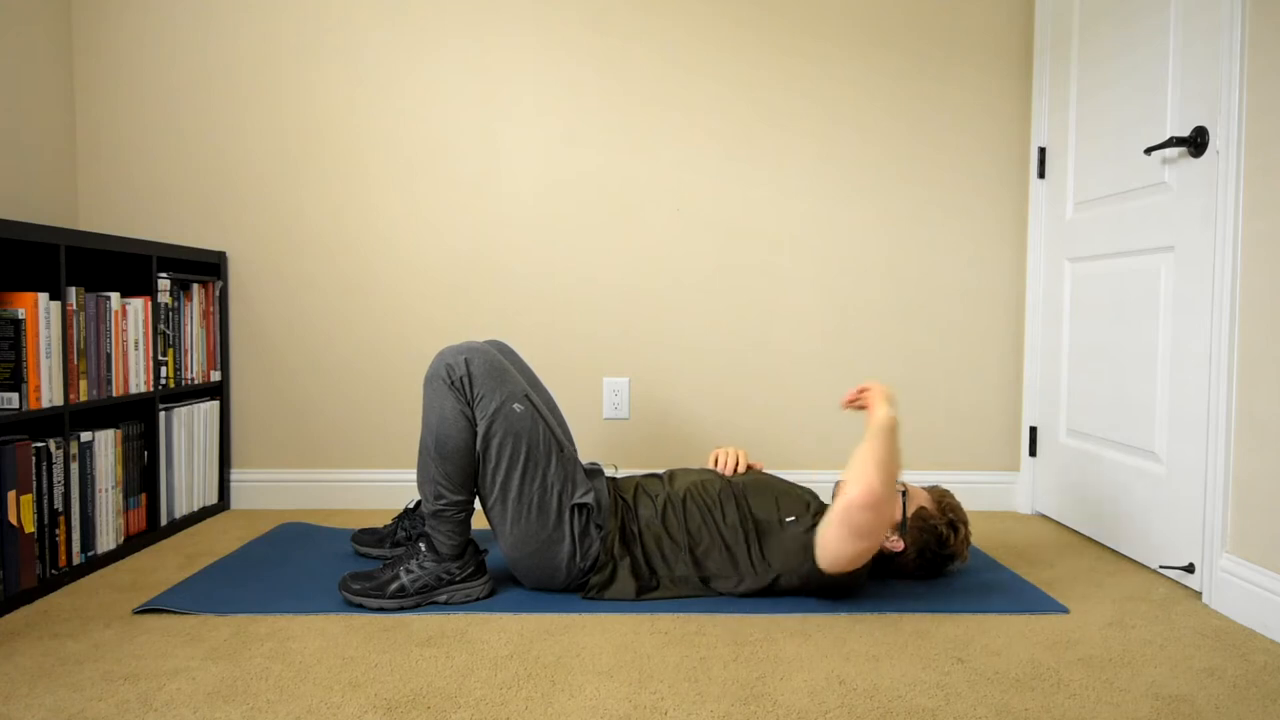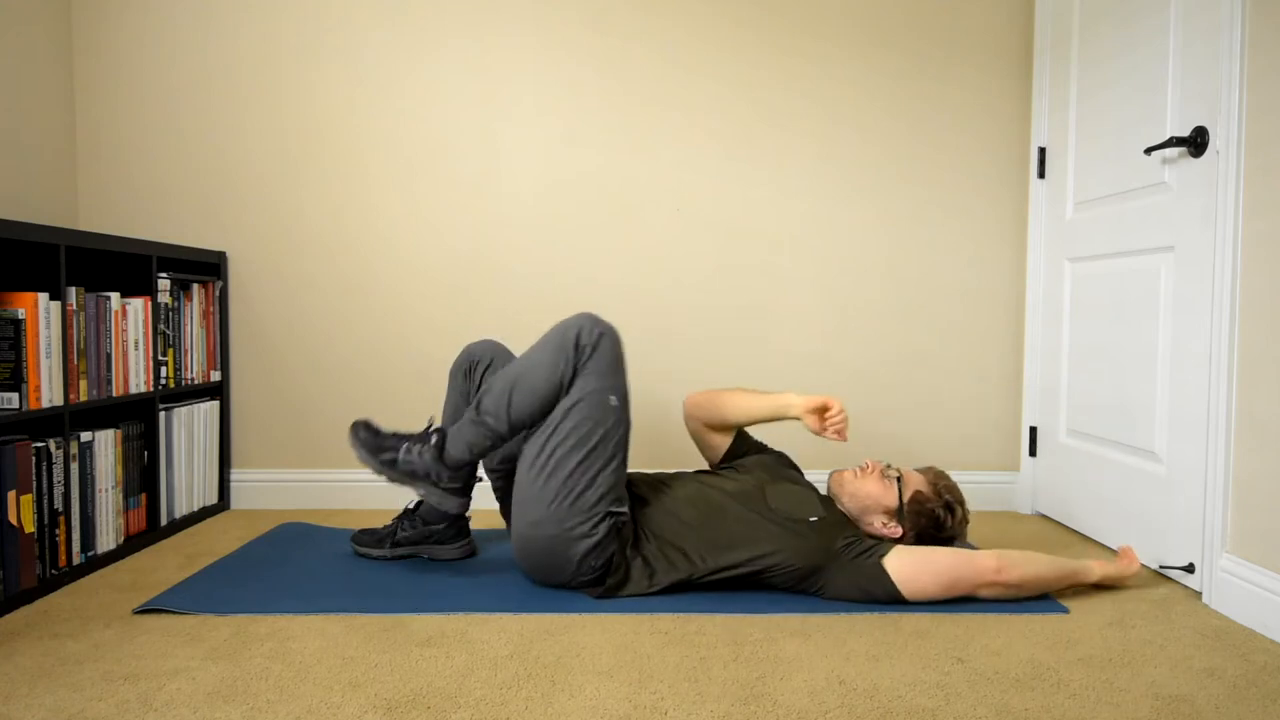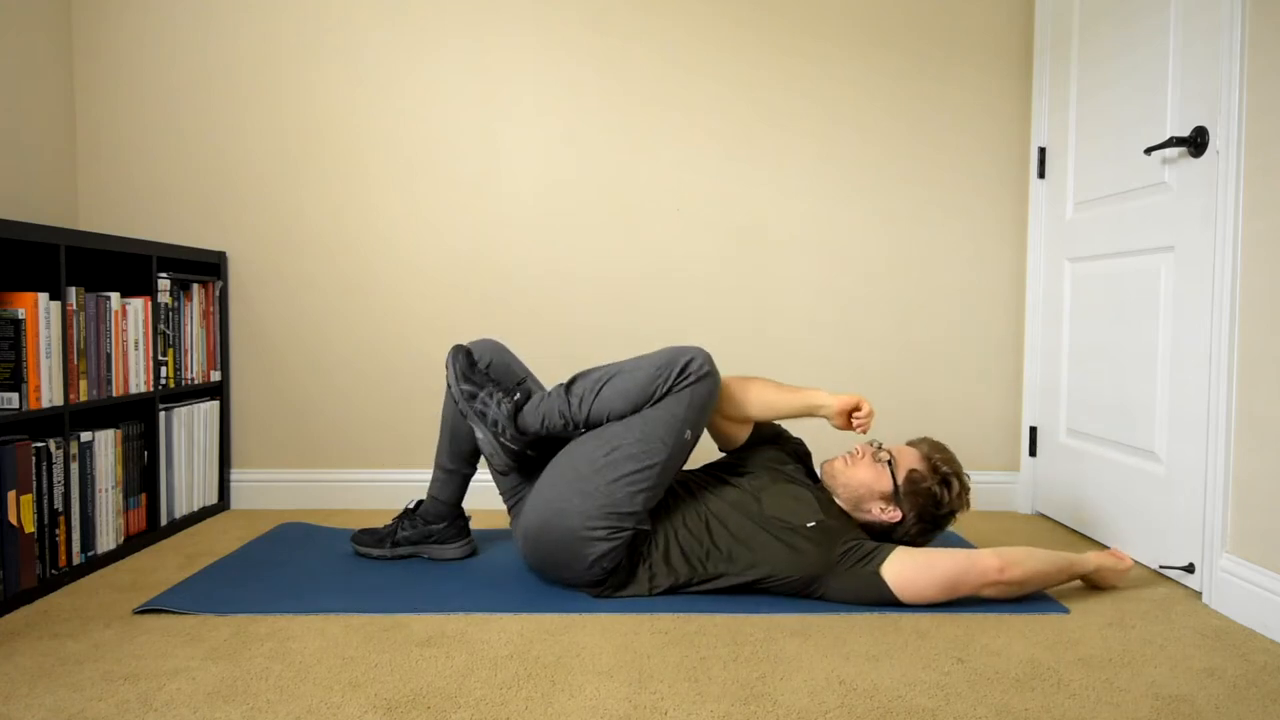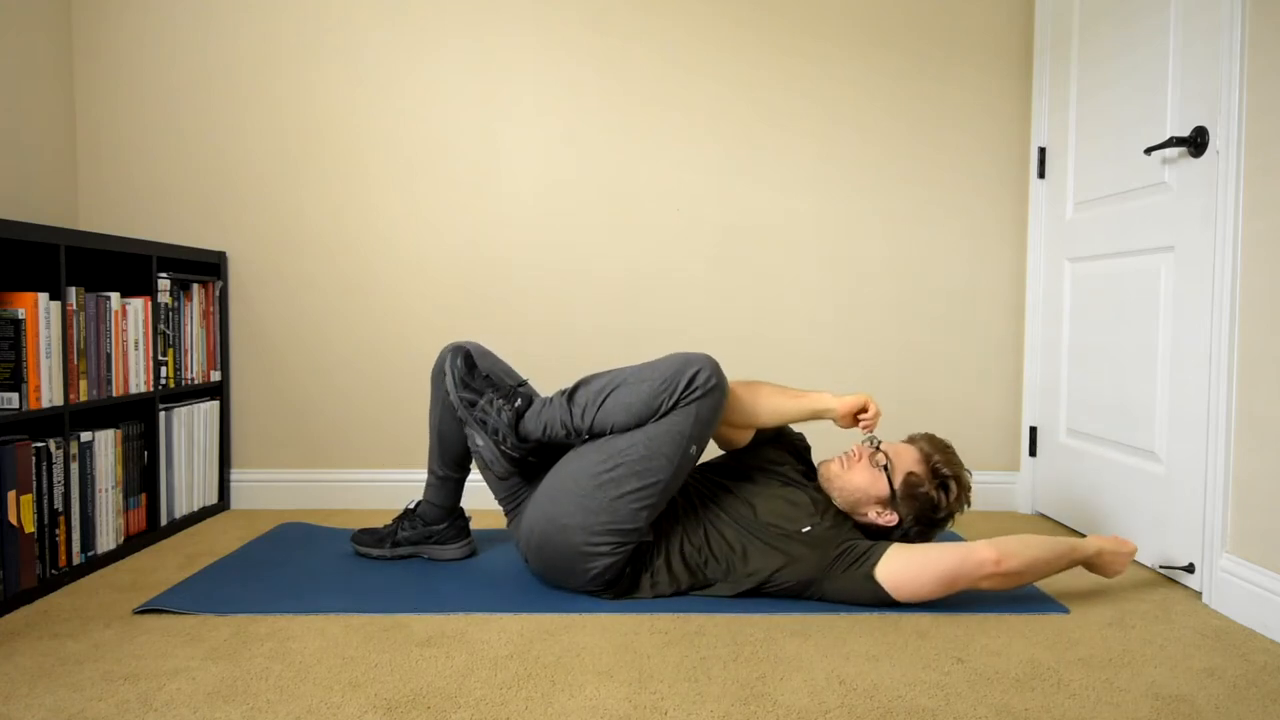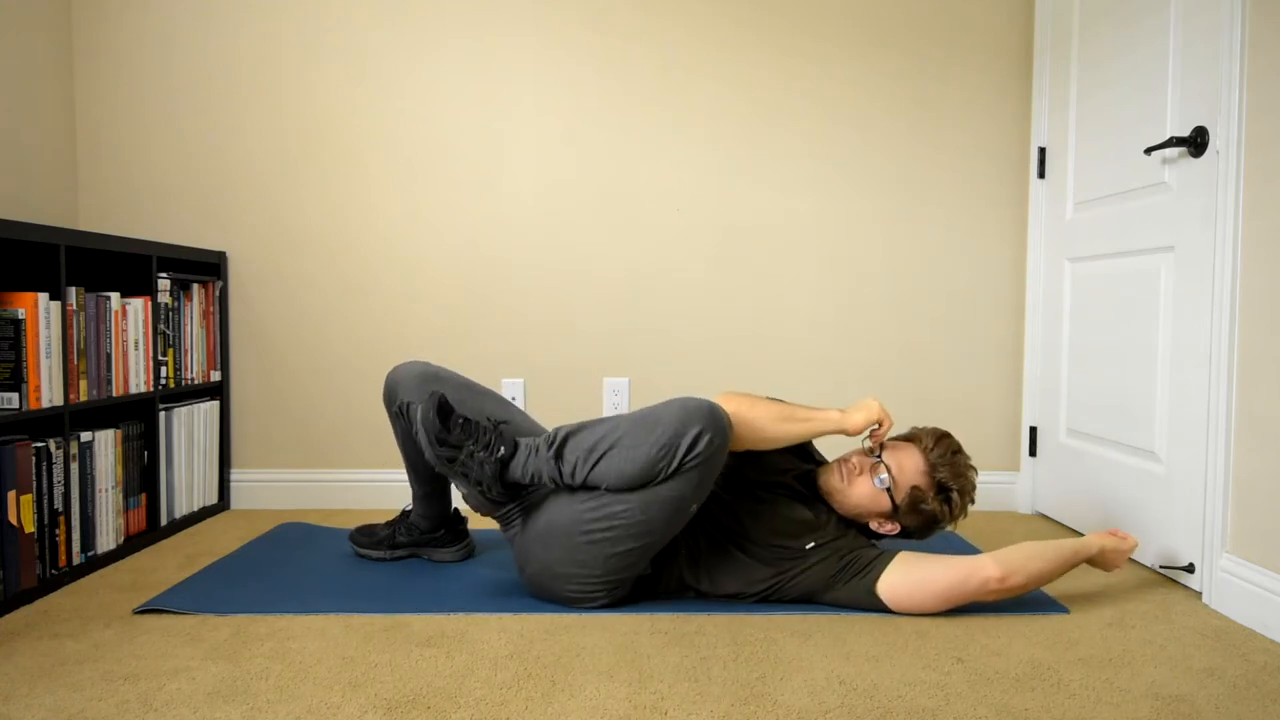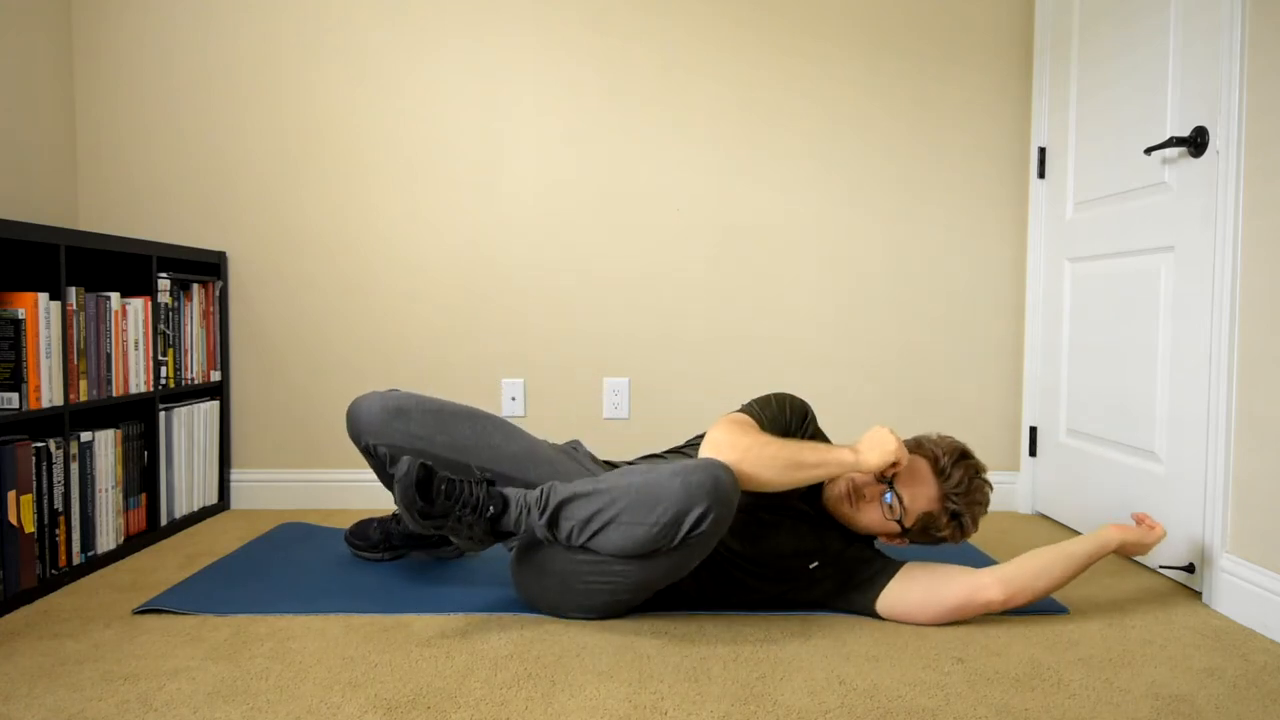
dt=0.7s
person 1, frame 1
left shoulder: (834, 560)
right shoulder: (810, 519)
left elbow: (865, 514)
left wrist: (884, 421)
right wrist: (731, 462)
left hip: (574, 543)
right hip: (598, 503)
left knee: (462, 368)
right knee: (487, 359)
left ankle: (446, 562)
right ankle: (430, 522)
person 1, frame 2
left shoulder: (846, 554)
right shoulder: (780, 479)
left elbow: (984, 570)
right elbow: (699, 410)
left wrist: (1096, 569)
right wrist: (794, 404)
left hip: (577, 545)
right hip: (567, 525)
left knee: (587, 337)
right knee: (483, 357)
left ankle: (444, 464)
right ankle: (438, 524)
person 1, frame 3
left shoulder: (843, 555)
right shoulder: (788, 463)
left elbow: (991, 570)
right elbow: (723, 403)
right wrist: (822, 402)
left hip: (580, 541)
right hip: (554, 509)
left knee: (690, 366)
right knee: (481, 355)
left ankle: (519, 419)
right ankle: (438, 523)
person 1, frame 4
left shoulder: (843, 554)
right shoulder: (787, 458)
left elbow: (986, 561)
right elbow: (724, 410)
right wrist: (827, 403)
left hip: (577, 547)
right hip: (549, 507)
left knee: (694, 373)
right knee: (461, 359)
left ankle: (520, 421)
right ankle: (437, 524)
person 1, frame 5
left shoulder: (843, 555)
right shoulder: (787, 438)
left elbow: (988, 573)
right elbow: (728, 407)
right wrist: (838, 418)
left hip: (574, 565)
right hip: (558, 496)
left knee: (693, 426)
right knee: (413, 383)
left ankle: (504, 465)
right ankle: (434, 528)
person 1, frame 6
left shoulder: (847, 567)
right shoulder: (790, 418)
left elbow: (994, 587)
right elbow: (722, 447)
right wrist: (852, 455)
left hip: (570, 579)
right hip: (579, 483)
left knee: (703, 492)
right knee: (376, 418)
left ankle: (494, 515)
right ankle: (427, 527)
